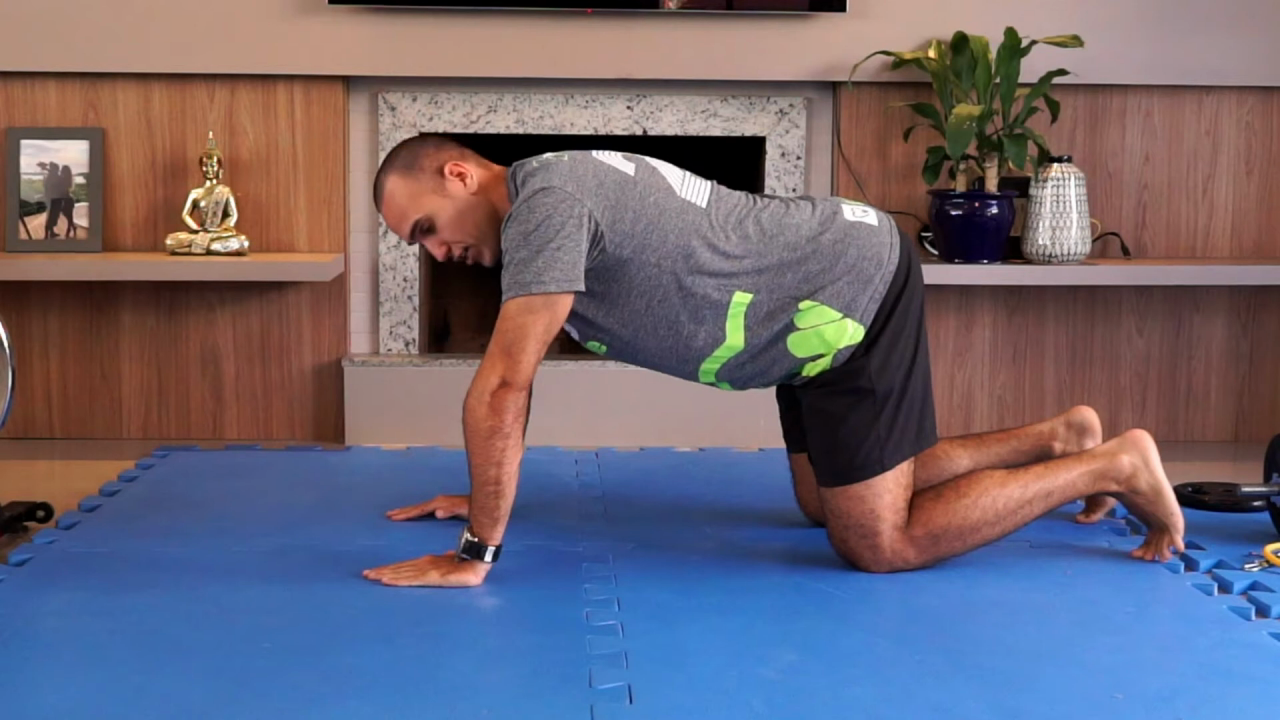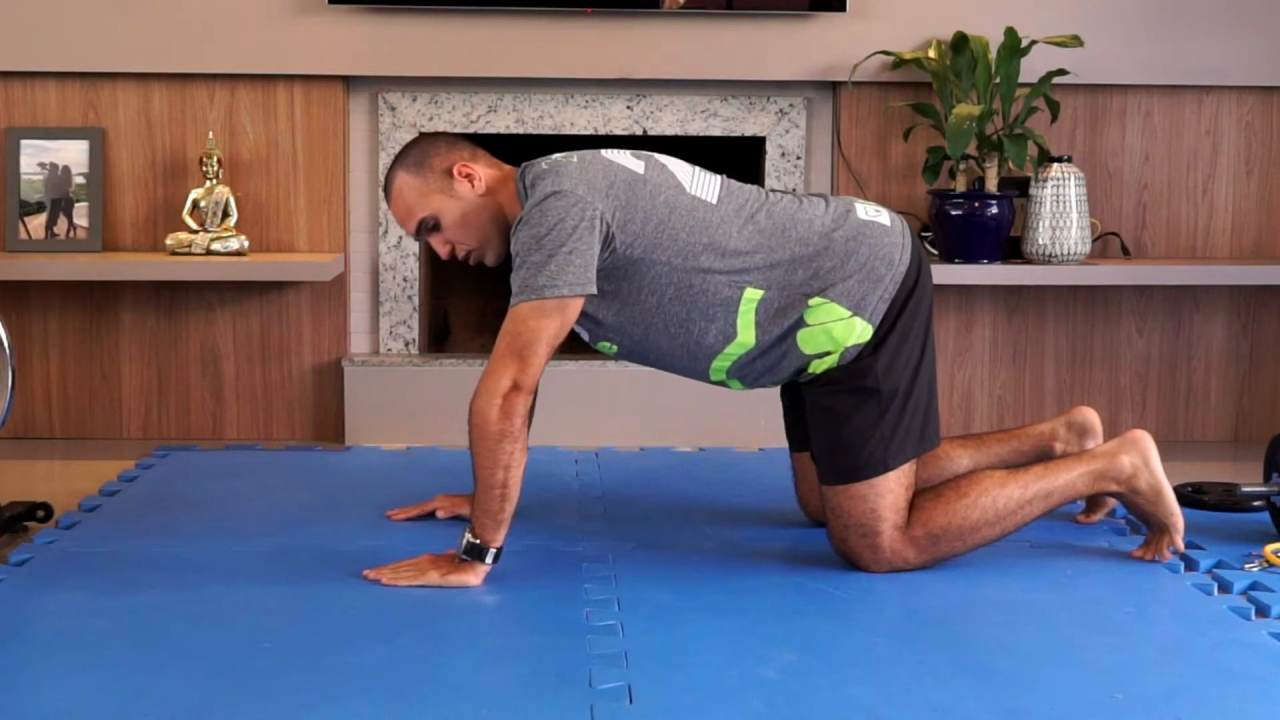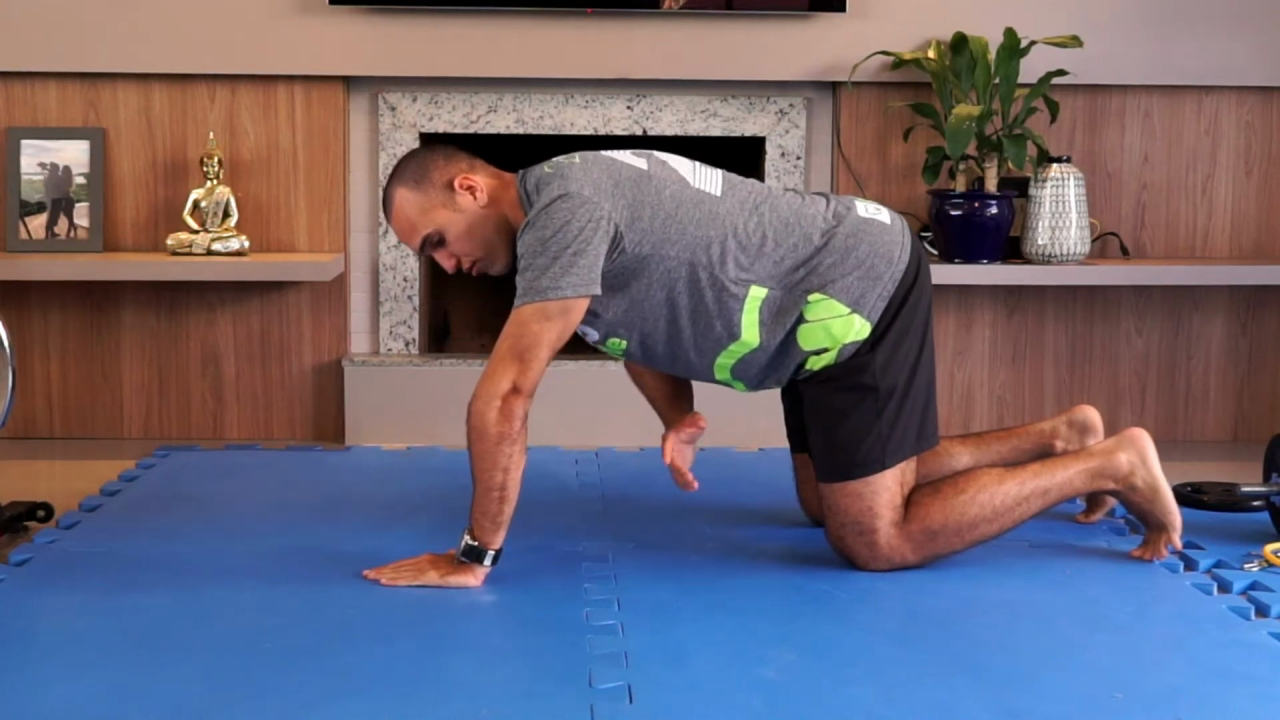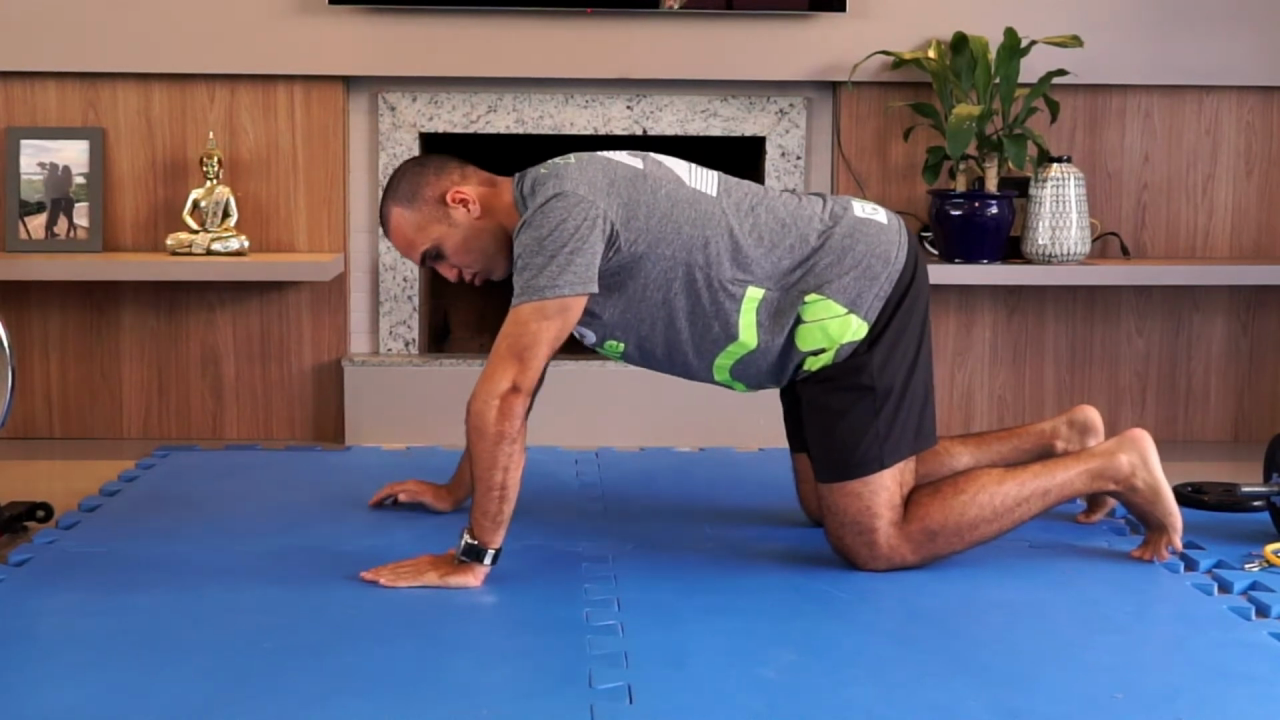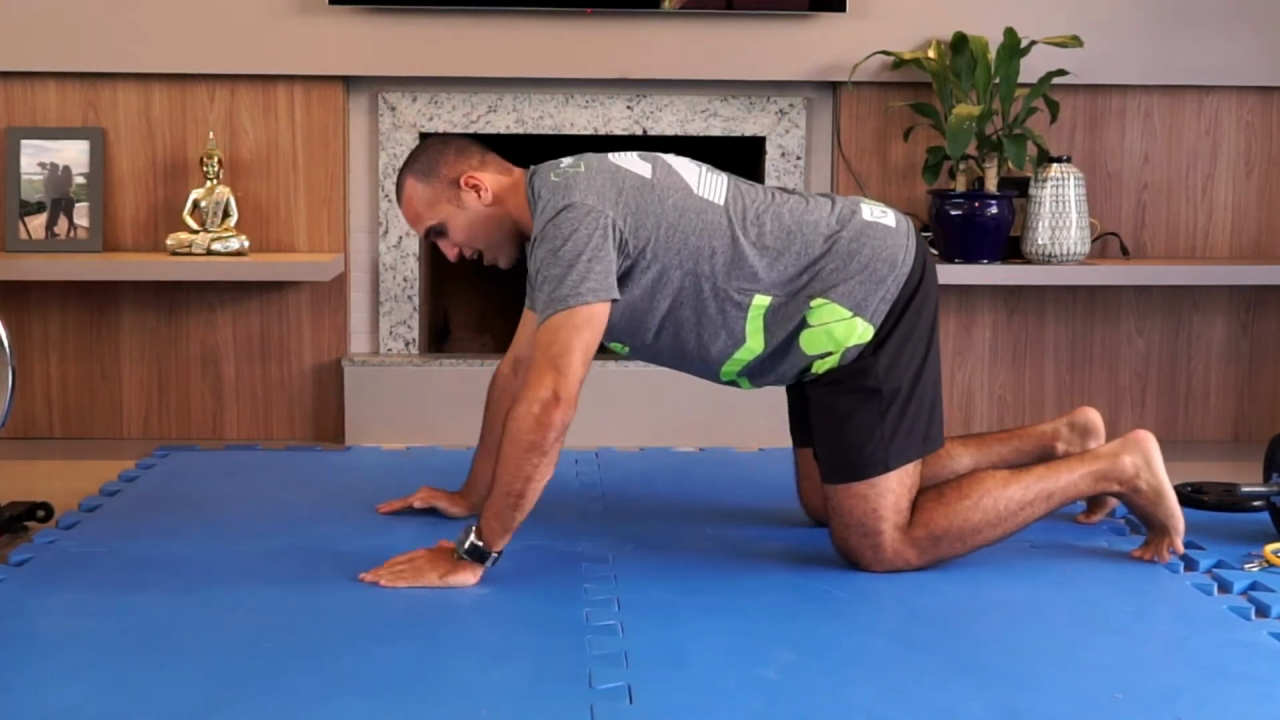
dt=1s
person 1, frame 1
left shoulder: (544, 202)
right shoulder: (542, 206)
left elbow: (501, 387)
right elbow: (514, 377)
left wrist: (476, 551)
right wrist: (482, 494)
left hip: (853, 289)
right hip: (834, 281)
left knee: (878, 542)
right knee: (830, 501)
left ankle: (1110, 463)
right ankle: (1057, 438)
person 1, frame 2
left shoulder: (556, 205)
right shoulder: (550, 208)
left elbow: (506, 391)
right elbow: (521, 384)
left wrist: (477, 552)
right wrist: (485, 496)
left hip: (860, 288)
right hip: (839, 287)
left knee: (879, 541)
right knee: (830, 503)
left ankle: (1113, 468)
right ankle: (1057, 439)
person 1, frame 3
left shoulder: (562, 207)
right shoulder: (563, 213)
left elbow: (503, 395)
right elbow: (643, 326)
left wrist: (474, 554)
right wrist: (679, 422)
left hip: (855, 286)
right hip: (842, 282)
left knee: (877, 537)
right knee: (829, 500)
left ankle: (1110, 462)
right ankle: (1060, 437)
person 1, frame 4
left shoulder: (559, 210)
right shoulder: (549, 218)
left elbow: (503, 392)
right elbow: (518, 382)
left wrist: (473, 554)
right wrist: (456, 489)
left hip: (854, 286)
right hip: (840, 281)
left knee: (875, 539)
right knee: (830, 502)
left ankle: (1110, 464)
right ankle: (1059, 437)
person 1, frame 5
left shoulder: (569, 215)
right shoulder: (557, 206)
left elbow: (549, 400)
right elbow: (519, 365)
left wrist: (475, 553)
right wrist: (473, 493)
left hip: (864, 286)
right hip: (853, 275)
left knee: (880, 541)
right knee: (831, 502)
left ankle: (1114, 468)
right ankle: (1058, 440)
